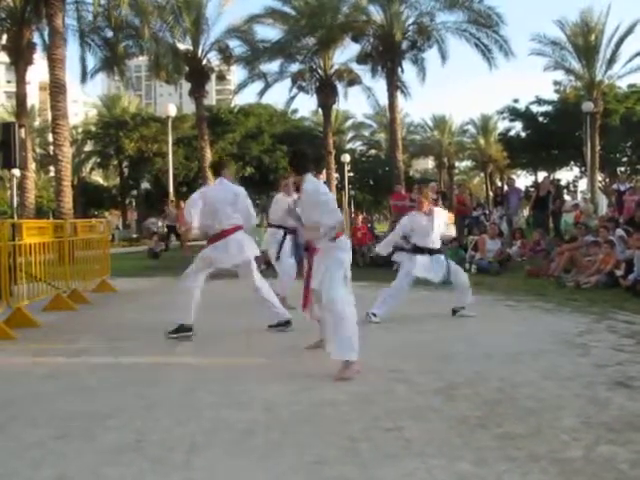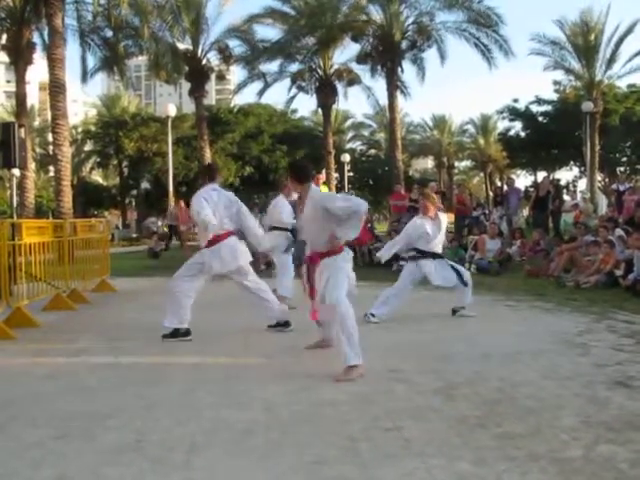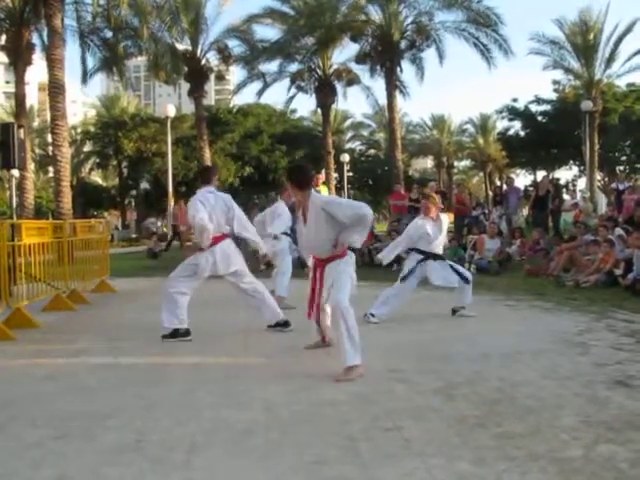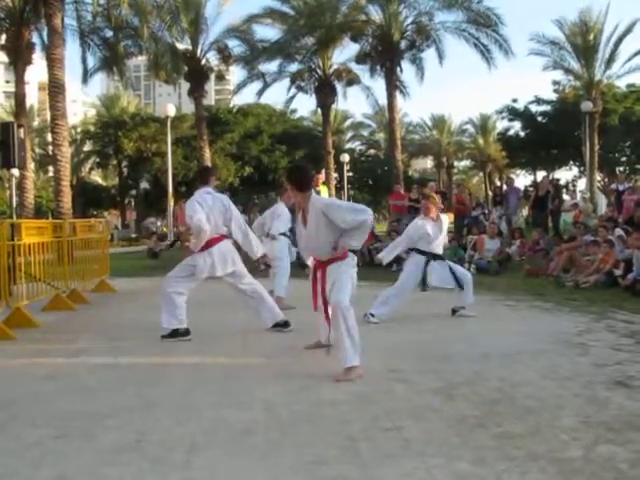
dt=0.1s
person 1, frame 1
left shoulder: (311, 190)
right shoulder: (314, 186)
left elbow: (333, 219)
left wrist: (320, 235)
right wrist: (315, 234)
left hip: (332, 248)
right hip: (326, 247)
left knee: (334, 299)
right knee: (319, 295)
left ankle: (350, 359)
right ankle: (328, 340)
person 1, frame 2
left shoulder: (321, 198)
right shoulder: (304, 201)
left elbow: (359, 207)
left wrist: (341, 236)
left hip: (335, 259)
right hip: (318, 259)
left knee: (336, 302)
right knee: (319, 300)
left ankle: (355, 363)
right ankle: (326, 337)
person 1, frame 3
left shoulder: (326, 204)
right shoulder: (300, 210)
left elbow: (365, 212)
left wrist: (347, 241)
right wrist: (312, 262)
left hip: (338, 263)
right hip: (320, 264)
left knee: (339, 303)
right knee: (318, 302)
left ankle: (354, 363)
right ankle: (325, 338)
person 1, frame 4
left shoulder: (326, 206)
right shoulder: (300, 210)
left elbow: (366, 215)
left wrist: (346, 244)
right wrist: (311, 260)
left hip: (340, 264)
right hip: (320, 265)
left knee: (340, 303)
right knee: (325, 304)
left ankle: (353, 364)
right ankle: (326, 338)
person 2, frame 1
left shoulder: (203, 193)
right shoulder: (238, 191)
left elbow: (191, 211)
right elbow: (251, 219)
left wrist: (197, 228)
left hip: (218, 244)
right hip: (239, 239)
left knee: (191, 280)
right knee: (257, 280)
left ankle: (186, 325)
right ankle: (281, 318)
person 2, frame 2
left shoulder: (200, 197)
right shoulder: (229, 196)
left elbow: (206, 221)
right elbow: (248, 221)
left wrist: (203, 240)
right wrist: (264, 243)
left hip: (213, 250)
right hip: (232, 246)
left knee: (180, 284)
right knee: (253, 283)
left ankle: (180, 328)
right ankle: (281, 318)
person 2, frame 3
left shoulder: (196, 200)
right shoulder: (225, 198)
left elbow: (203, 225)
right elbow: (243, 224)
left wrist: (201, 243)
right wrist: (262, 246)
left hip: (208, 253)
right hip: (227, 248)
left knee: (175, 285)
right knee: (250, 284)
left ankle: (180, 329)
right ankle: (279, 320)
person 2, frame 4
left shoulder: (194, 201)
right shoulder: (223, 199)
left elbow: (200, 227)
right elbow: (240, 226)
left wrist: (194, 246)
right wrist: (257, 250)
left hip: (205, 254)
right hip: (225, 249)
left knee: (173, 284)
right knee: (249, 284)
left ankle: (180, 328)
right ankle: (279, 320)
person 3, frame 1
left shoulder: (441, 213)
right shoulder: (411, 218)
left elbow: (449, 230)
right elbow: (395, 236)
left wrist: (447, 232)
right wrist: (381, 249)
left hip: (435, 256)
right hip: (416, 256)
left knee: (461, 278)
right knee: (400, 285)
left ankle: (459, 308)
right ankle: (374, 313)
person 3, frame 2
left shoulder: (443, 218)
right shoulder: (417, 223)
right elbow: (400, 241)
right wrist: (382, 255)
left hip: (437, 260)
right hip: (419, 261)
left knee: (465, 277)
right knee: (401, 288)
left ankle: (460, 308)
right ankle: (373, 313)
person 3, frame 3
left shoulder: (444, 219)
right shoulder: (418, 224)
right elbow: (401, 242)
right wrist: (383, 257)
left hip: (437, 261)
right hip: (419, 261)
left knee: (465, 277)
right knee: (401, 288)
left ankle: (459, 308)
right ankle: (373, 313)
person 3, frame 4
left shoulder: (444, 219)
right shoulder: (419, 224)
right elbow: (401, 242)
right wrist: (383, 256)
left hip: (437, 261)
right hip: (419, 260)
left knee: (465, 277)
right knee: (401, 288)
left ankle: (459, 308)
right ankle: (372, 313)
person 4, frame 1
left shoulder: (292, 199)
right shoulder: (280, 199)
left hip: (286, 238)
right hip: (279, 238)
left knee: (289, 269)
right knee: (286, 269)
left ankle: (278, 294)
right ankle: (282, 300)
person 4, frame 2
left shoulder: (277, 202)
right shoulder: (282, 203)
left elbow: (267, 220)
right elbow: (282, 218)
right wrist: (294, 224)
left hip: (276, 237)
right hip: (281, 238)
left knee: (282, 268)
right knee: (286, 269)
left ankle: (278, 294)
right ankle: (282, 299)
person 4, frame 3
left shoulder: (273, 208)
right shoulder: (283, 209)
left elbow: (257, 220)
right elbow: (280, 224)
left wrist: (266, 234)
right wrist: (273, 234)
left hip: (273, 241)
right hip: (280, 241)
left knee: (280, 269)
right knee: (284, 269)
left ankle: (277, 294)
right ankle: (280, 300)
person 4, frame 4
left shoulder: (271, 210)
right shoulder: (283, 210)
left elbow: (257, 225)
right elbow: (280, 223)
left wrist: (264, 236)
right wrist: (272, 234)
left hip: (270, 242)
right hip: (279, 242)
left knee: (277, 268)
right knee: (282, 269)
left ankle: (275, 293)
right ankle: (280, 301)
